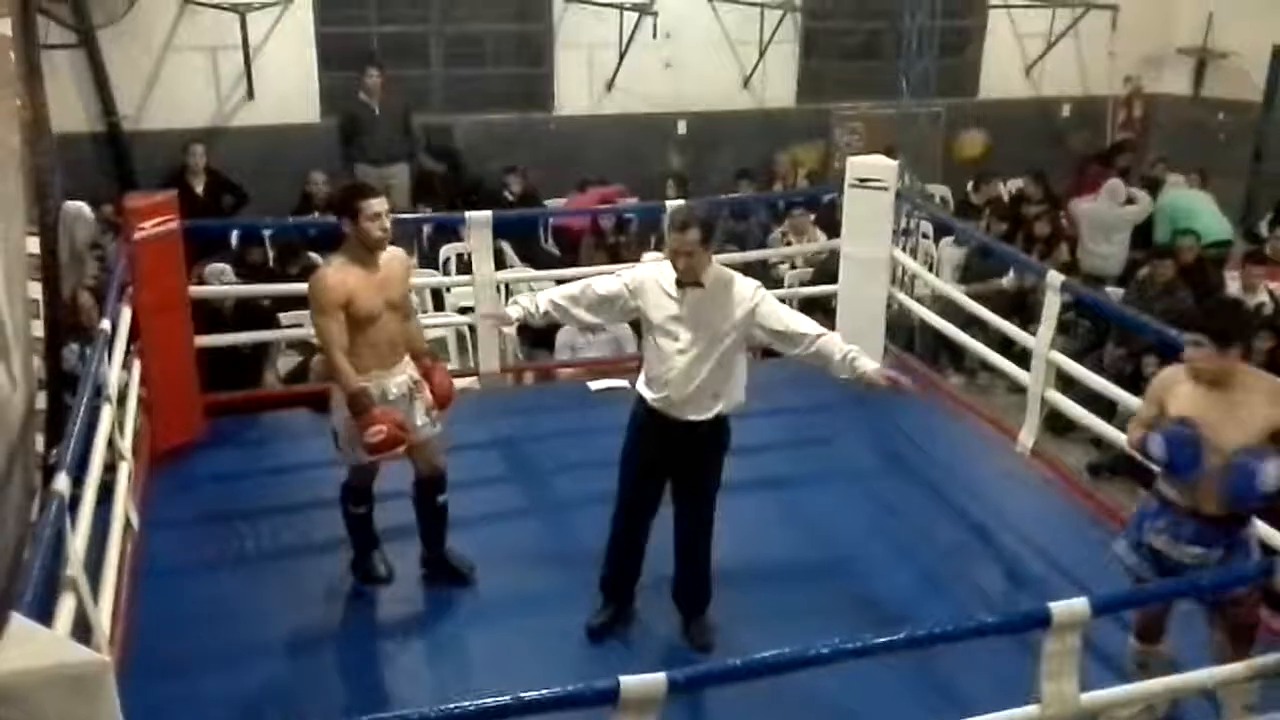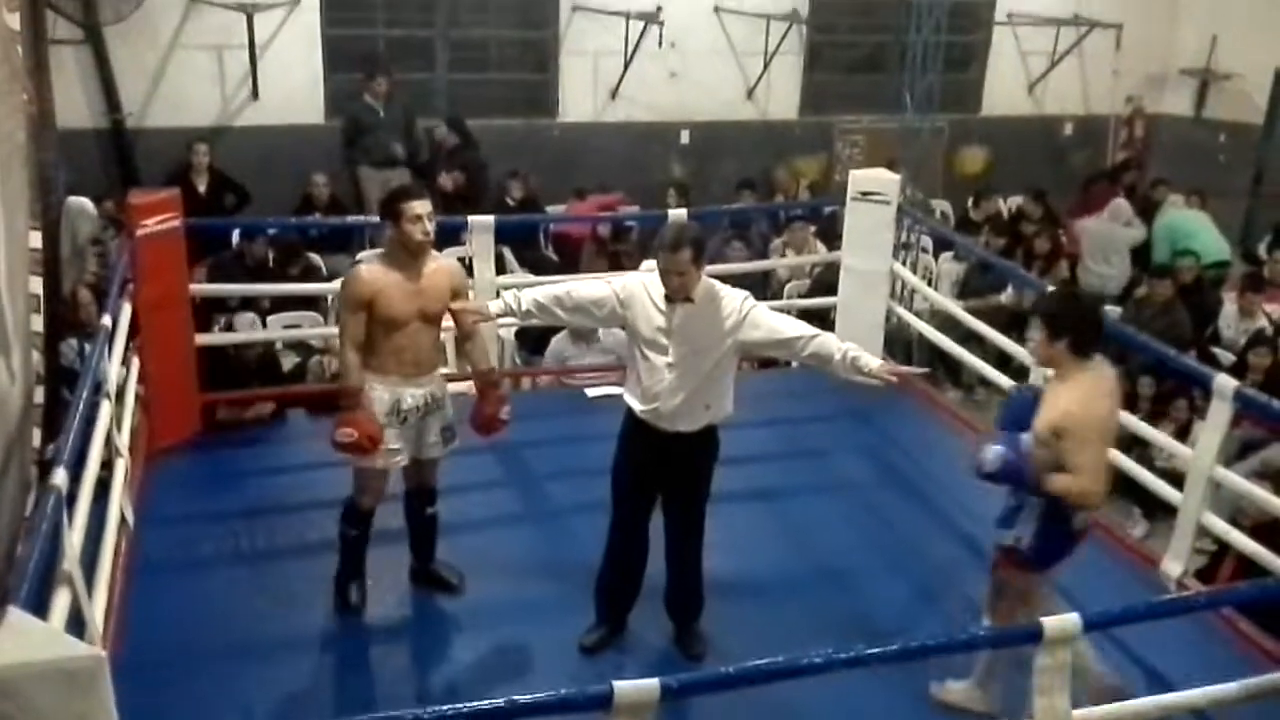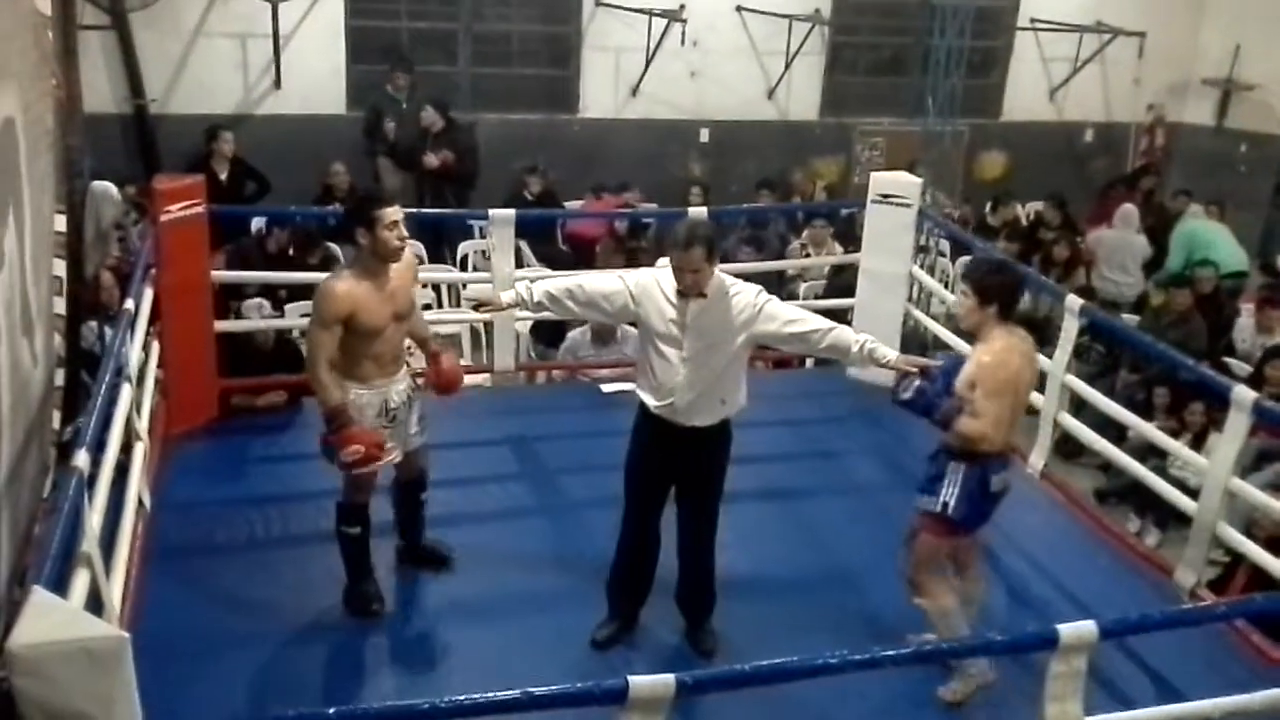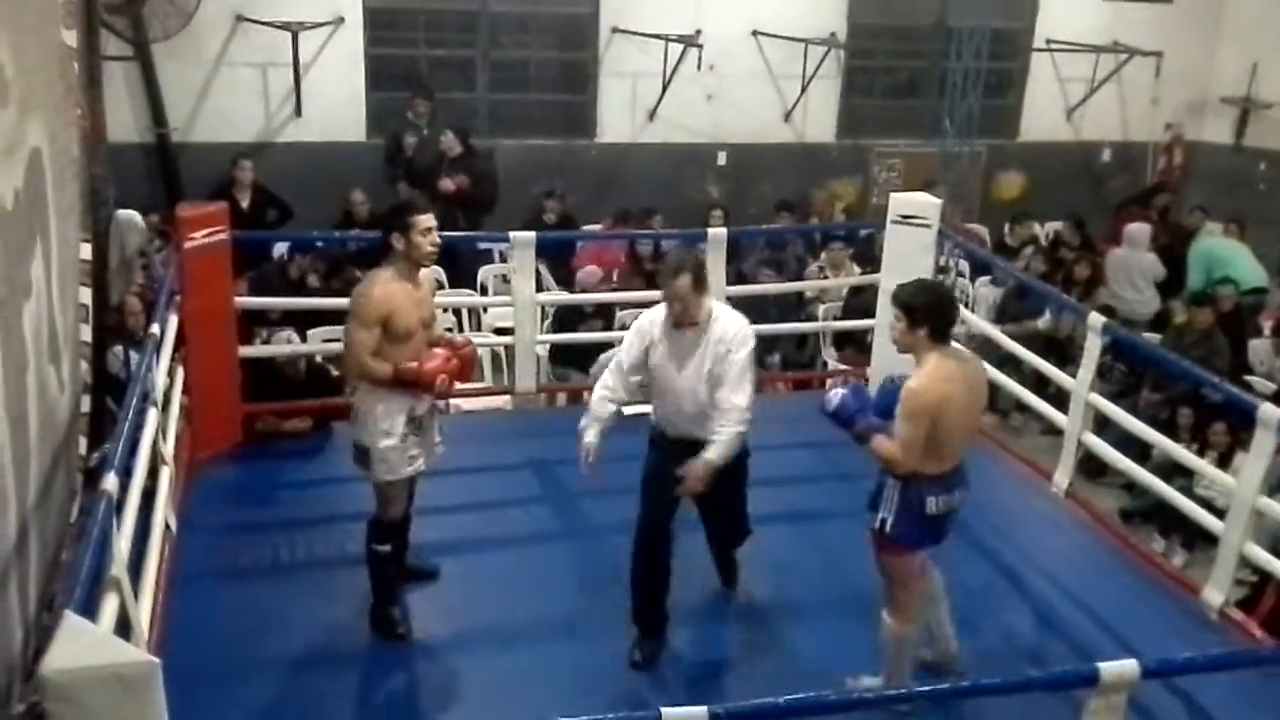
dt=0.7s
person 1, frame 1
left shoulder: (743, 295)
right shoulder: (645, 281)
left elbow: (801, 331)
right elbow: (584, 295)
left wrist: (864, 364)
right wrist: (522, 308)
left hip: (706, 428)
right hip: (651, 419)
left knee: (695, 525)
right knee: (629, 515)
left ankle: (693, 612)
right ankle: (616, 602)
person 1, frame 2
left shoulder: (734, 308)
right shoulder: (632, 291)
left elbow: (797, 336)
right elbow: (569, 298)
left wrist: (866, 362)
right wrist: (498, 306)
left hip: (695, 440)
right hip: (640, 431)
left knee: (686, 536)
right knee: (625, 530)
left ankle: (686, 620)
right ankle: (610, 616)
person 1, frame 3
left shoulder: (747, 302)
right shoulder: (644, 287)
left elbow: (811, 328)
right elbow: (579, 291)
left wrist: (882, 354)
right wrist: (514, 296)
left hip: (708, 433)
right hip: (655, 426)
left knee: (699, 531)
right knee: (638, 523)
left ankle: (698, 618)
right ankle: (622, 612)
person 1, frame 4
left shoulder: (733, 328)
right shoulder: (650, 323)
left elbow: (736, 401)
right elbow: (617, 377)
left wrist: (709, 461)
right wrist: (591, 430)
left hip: (721, 446)
right hip: (669, 441)
left knee: (732, 528)
right knee: (651, 536)
left ankle: (724, 554)
right ankle: (650, 629)
person 2, frame 1
right shoulder: (1170, 381)
right elbow: (1134, 429)
right wrist: (1157, 446)
left hip: (1223, 538)
right hip: (1159, 522)
left knee: (1235, 647)
right knee: (1146, 626)
person 2, frame 2
left shoulder: (1085, 403)
right shoulder: (1094, 369)
left elbow: (1089, 491)
left wrist: (1026, 472)
right wrist: (1030, 410)
left hip: (1045, 513)
right hip: (1051, 508)
left knee: (1005, 605)
right knee: (1033, 598)
left ankle: (981, 691)
right ankle: (1096, 682)
person 2, frame 3
left shoulder: (995, 359)
right shoulder: (1016, 341)
left elbow: (988, 434)
left wrist: (936, 407)
right wrist: (952, 382)
left hip: (966, 473)
right hip: (983, 469)
left knee: (920, 574)
right knee: (963, 557)
left ankle: (971, 663)
right ankle: (955, 641)
person 2, frame 4
left shoulder: (922, 387)
right shoulder: (971, 365)
left elbow: (902, 460)
left wrist: (858, 420)
left hip: (912, 495)
right hip: (950, 483)
left knee: (901, 596)
right knee: (917, 565)
left ankle: (895, 686)
right ankle: (945, 647)
person 3, frame 1
left shoulder: (398, 259)
right shoulder: (330, 282)
right elbow: (334, 353)
left wrist: (428, 364)
right wrist: (364, 406)
left hip: (405, 378)
right hip: (363, 388)
left knee: (432, 468)
right knee: (362, 477)
left ankle: (435, 555)
right ankle: (366, 553)
person 3, frame 2
left shoulder: (450, 272)
right shoulder: (364, 279)
left elbow: (469, 334)
right elbow: (350, 347)
left wrist: (488, 385)
right wrist: (352, 406)
left hip: (430, 389)
right hip: (381, 394)
left knee: (424, 485)
right knee: (367, 496)
left ankle: (424, 564)
right ankle: (349, 575)
person 3, frame 3
left shoulder: (407, 263)
right shoulder: (338, 293)
right elbow: (319, 365)
left wrist: (433, 350)
right wrist: (342, 424)
left hip: (400, 385)
right hip: (360, 398)
left knee: (414, 473)
right knee: (359, 492)
left ankle: (412, 544)
right ankle: (359, 580)
person 3, frame 4
left shoulder: (426, 279)
right shoulder: (374, 293)
right elbow: (357, 364)
left wrist: (448, 343)
right wrist: (412, 375)
left hip: (418, 401)
right hip: (384, 407)
left knee: (406, 492)
right knee: (390, 507)
left ankle: (397, 562)
right ankle: (384, 602)
